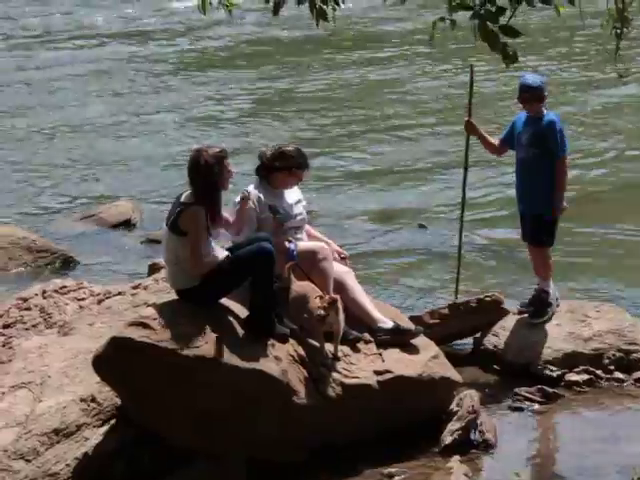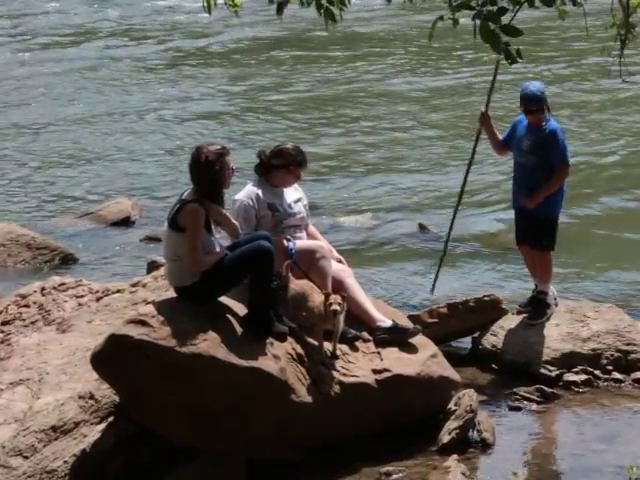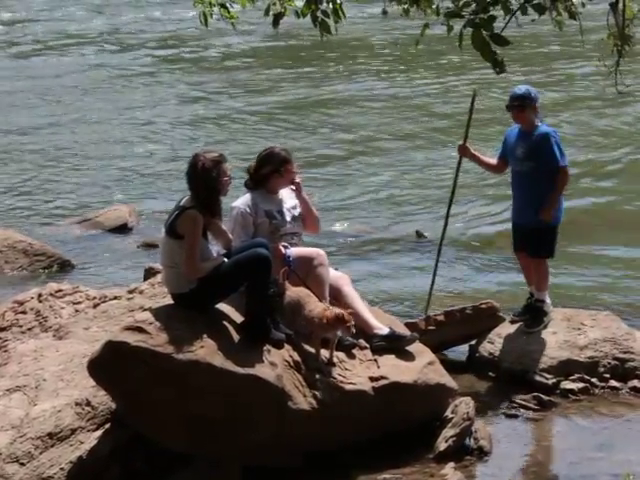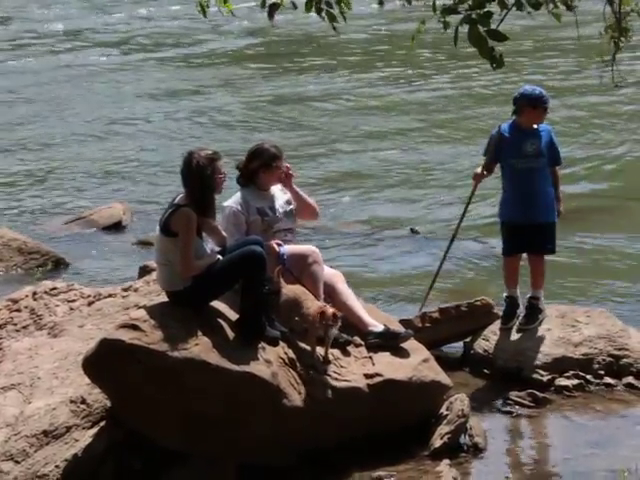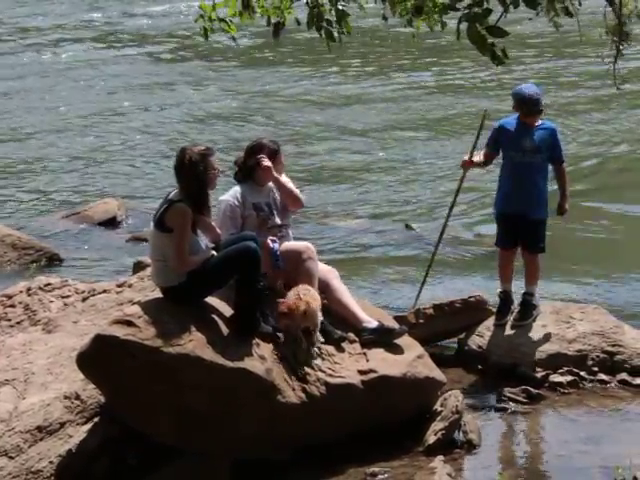
dt=1s
person 1, frame 1
left shoulder: (551, 123)
right shoulder: (519, 121)
left elbow: (562, 163)
right elbow: (498, 149)
left wrist: (559, 199)
right wrist: (477, 133)
left hip: (546, 200)
right hip: (526, 199)
left knee: (540, 248)
right knee: (532, 246)
left ankle: (548, 296)
right ankle: (542, 290)
person 1, frame 2
left shoulder: (553, 132)
right shoulder: (519, 123)
left elbow: (563, 171)
right elbow: (501, 149)
left wrist: (537, 197)
right wrist: (487, 126)
left hip: (544, 205)
right hip: (522, 202)
left knee: (541, 250)
right knee: (525, 247)
left ankle: (546, 297)
right ankle: (540, 290)
person 1, frame 3
left shoulder: (546, 136)
right shoulder: (512, 135)
left elbow: (563, 173)
right elbow: (499, 167)
left wrist: (552, 206)
right wrist: (472, 155)
left hip: (543, 212)
right hip: (521, 211)
left knee: (538, 258)
right knee: (523, 255)
left ankle: (542, 305)
right ankle: (534, 298)
person 1, frame 4
left shoulder: (546, 133)
right shoulder: (503, 134)
left elbow: (553, 168)
right elbow: (489, 165)
left wrist: (558, 199)
right wrist: (480, 173)
left hip: (542, 210)
right hip: (512, 211)
left knee: (537, 257)
right knee: (510, 257)
left ankle: (535, 303)
right ankle: (512, 301)
person 1, frame 5
left shoulder: (549, 131)
right shoulder: (504, 127)
left elbow: (559, 167)
right elbow: (487, 156)
left wrist: (564, 197)
right wrist: (473, 162)
left hip: (535, 206)
right hip: (507, 203)
left knee: (531, 253)
right knee: (505, 251)
left ankle: (530, 299)
right ankle: (505, 297)
person 2, frame 1
left shoulder: (292, 192)
right shoulder: (252, 199)
left wrist: (329, 243)
left hip: (303, 258)
left knee: (344, 273)
right knee: (320, 251)
left ankle: (381, 324)
person 2, frame 2
left shoulder: (293, 190)
right shoulder: (248, 198)
left elbow: (306, 226)
left wrist: (332, 250)
left hip: (303, 257)
left knee: (343, 272)
right knee: (318, 249)
left ankle: (379, 324)
person 2, frame 3
left shoulder: (289, 194)
right shoulder: (245, 206)
left elbow: (314, 228)
left wrist: (301, 197)
right wrist: (270, 249)
left hip: (302, 264)
left knee: (341, 280)
right knee: (317, 256)
left ankle: (377, 331)
person 2, frame 4
left shoulder: (281, 190)
right shoulder: (237, 204)
left elbow: (313, 214)
left wrist: (291, 187)
left hip: (295, 261)
left knee: (335, 277)
right knee: (311, 253)
left ankle: (372, 328)
person 2, frame 5
left shoulder: (278, 181)
right shoulder: (233, 199)
left elbow: (298, 204)
left wrist: (273, 176)
left hip: (290, 258)
left knee: (328, 274)
right knee: (305, 249)
left ankle: (366, 324)
person 3, frame 1
left shoulder: (194, 198)
right shoulder: (194, 211)
left elbow: (232, 227)
right elbow: (196, 266)
left wrist: (242, 208)
right wrist: (226, 258)
left hip: (197, 278)
right hip: (194, 288)
left knee: (262, 240)
right knee: (263, 253)
left ankle: (270, 313)
right ankle: (260, 322)
person 3, frame 2
left shoulder: (199, 196)
right shoulder: (194, 209)
left elbow: (235, 233)
right elbow: (195, 263)
left wrist: (220, 215)
right wrist: (223, 254)
left hip: (199, 274)
right hip: (192, 285)
left knee: (263, 238)
right knee: (263, 252)
left ankle: (269, 311)
right ankle: (259, 320)
person 3, frame 3
left shoulder: (196, 204)
right shoulder: (193, 215)
left elbow: (227, 243)
right elbow: (192, 270)
left wrist: (213, 222)
right wrist: (220, 260)
left hip: (195, 281)
right hip: (189, 292)
left knee: (260, 245)
right knee: (260, 259)
left ankle: (267, 318)
right ankle: (256, 327)
person 3, frame 4
left shoulder: (189, 201)
right shoulder: (186, 213)
left elbow: (221, 240)
right elbow: (187, 268)
right wrist: (214, 257)
left hip: (189, 280)
right hip: (184, 290)
left knee: (255, 243)
right knee: (254, 256)
left ankle: (262, 317)
right ankle: (251, 326)
person 3, frame 5
left shoulder: (182, 197)
right shoulder: (181, 209)
left elbow: (215, 236)
right elbow: (181, 263)
right wrist: (209, 255)
left hip: (182, 277)
right hip: (178, 286)
left knee: (249, 239)
right knee: (248, 252)
left ankle: (259, 312)
right ankle: (247, 322)
